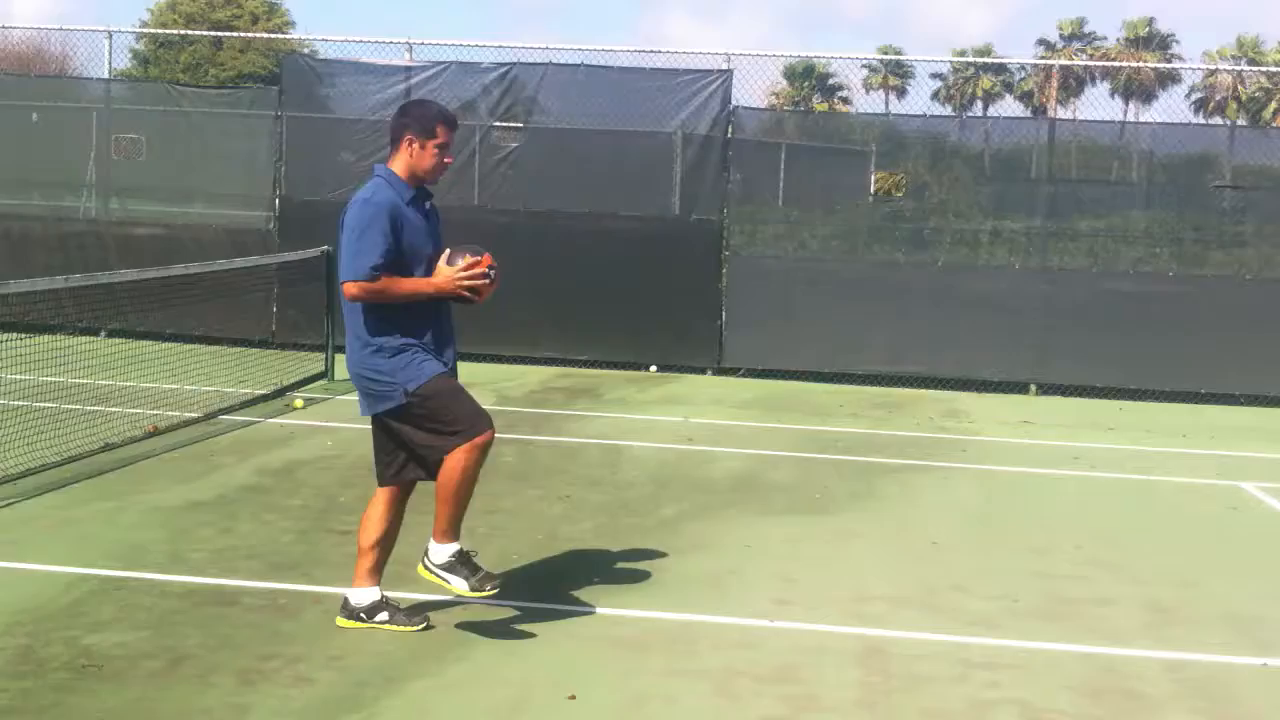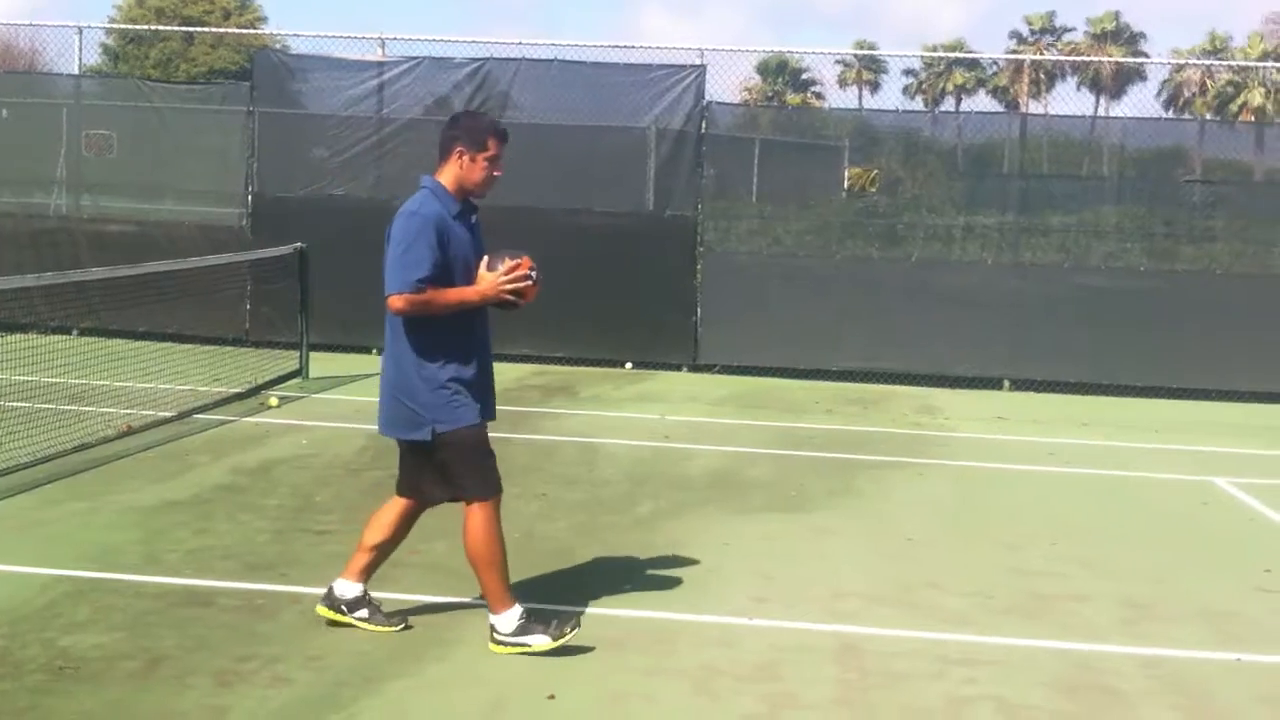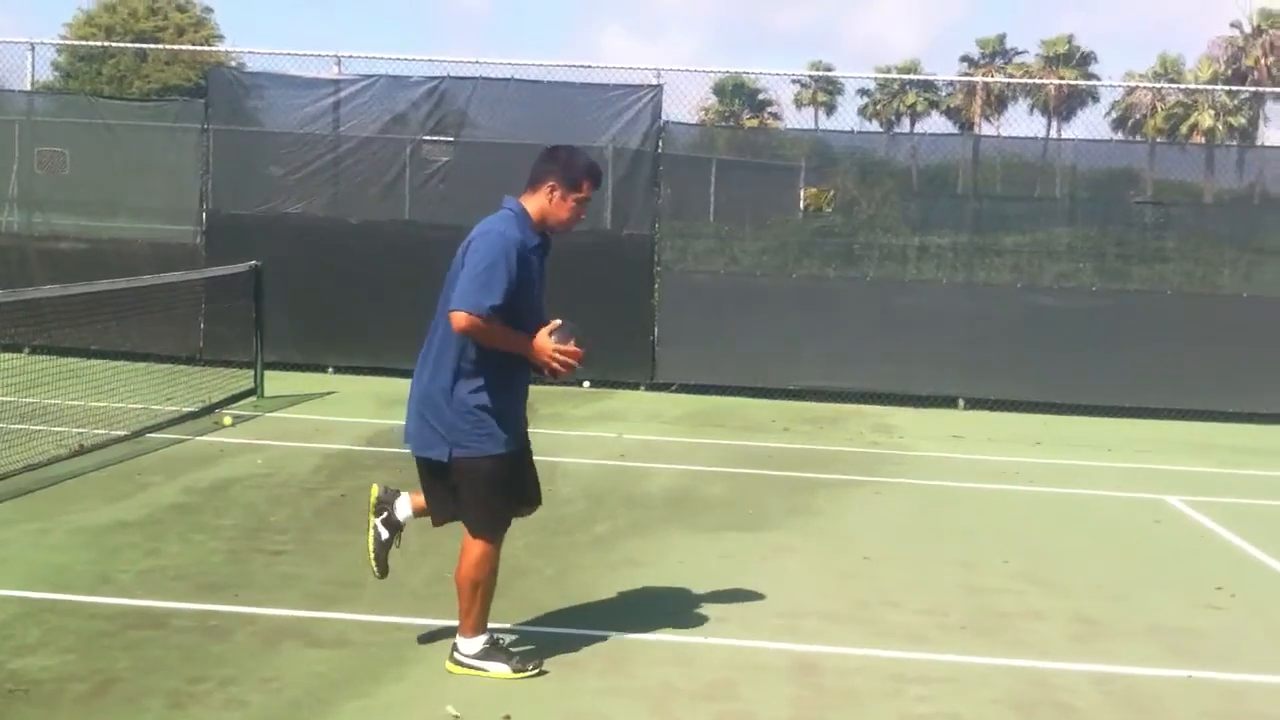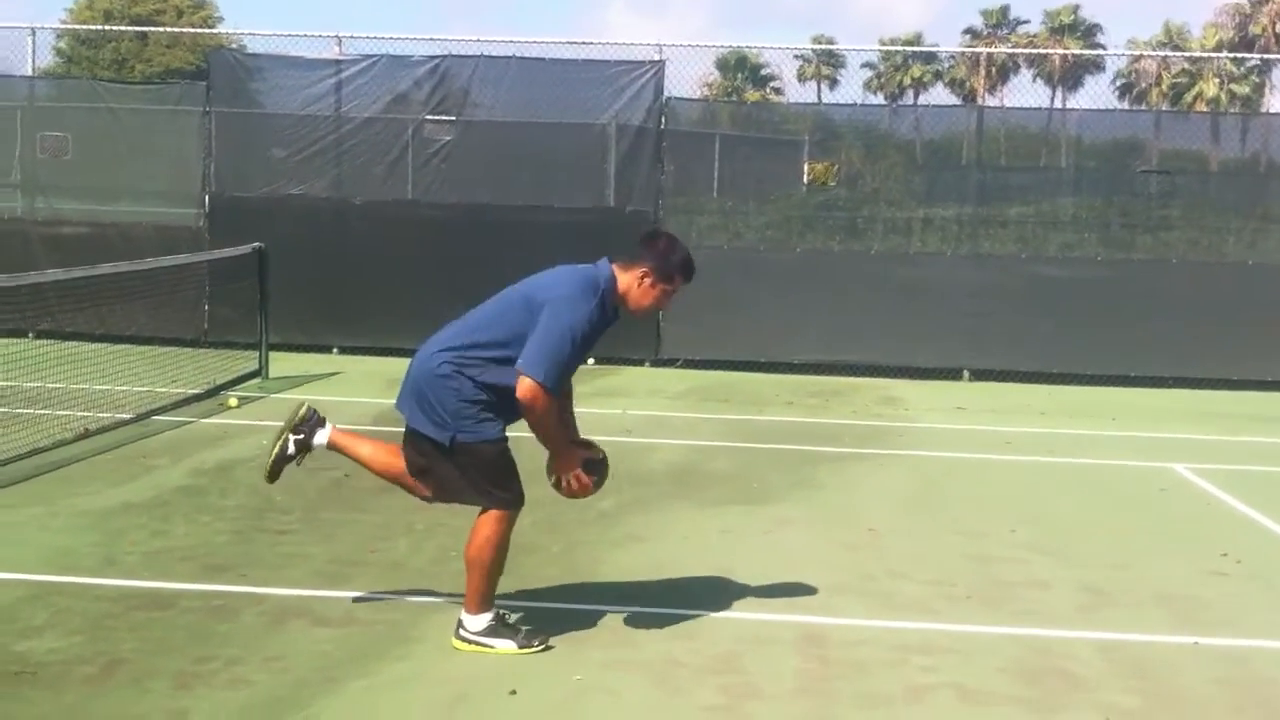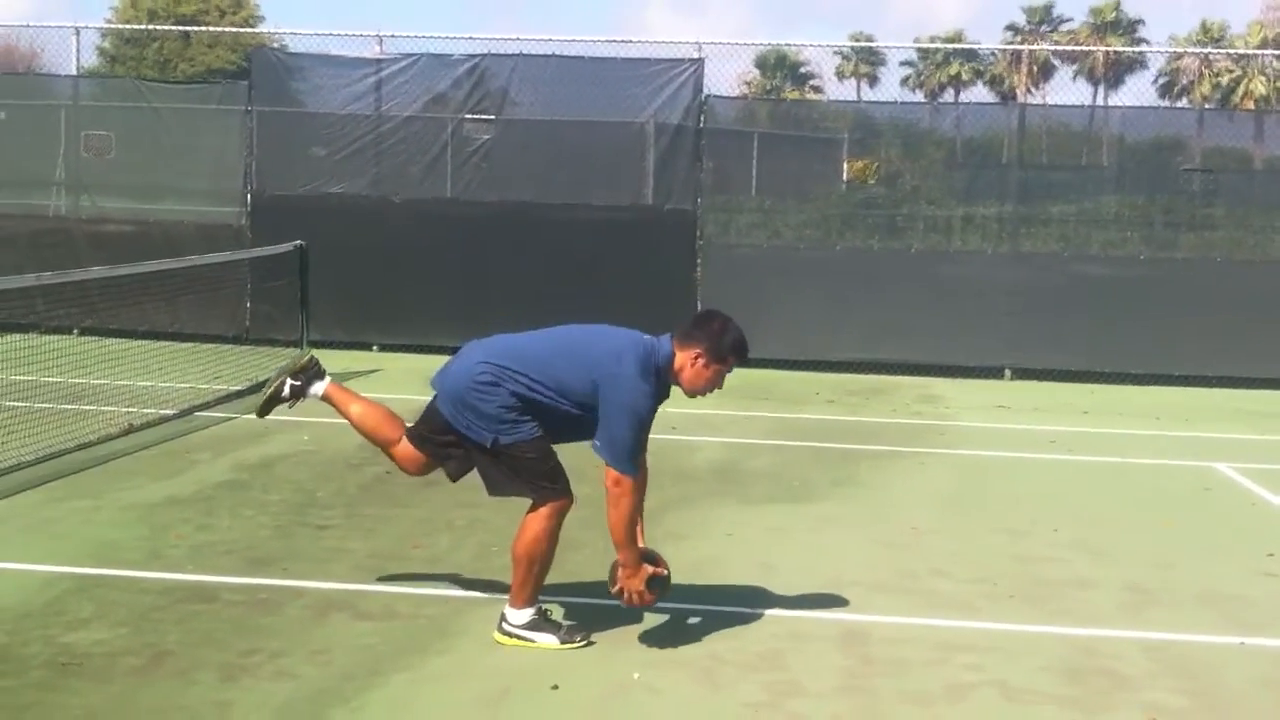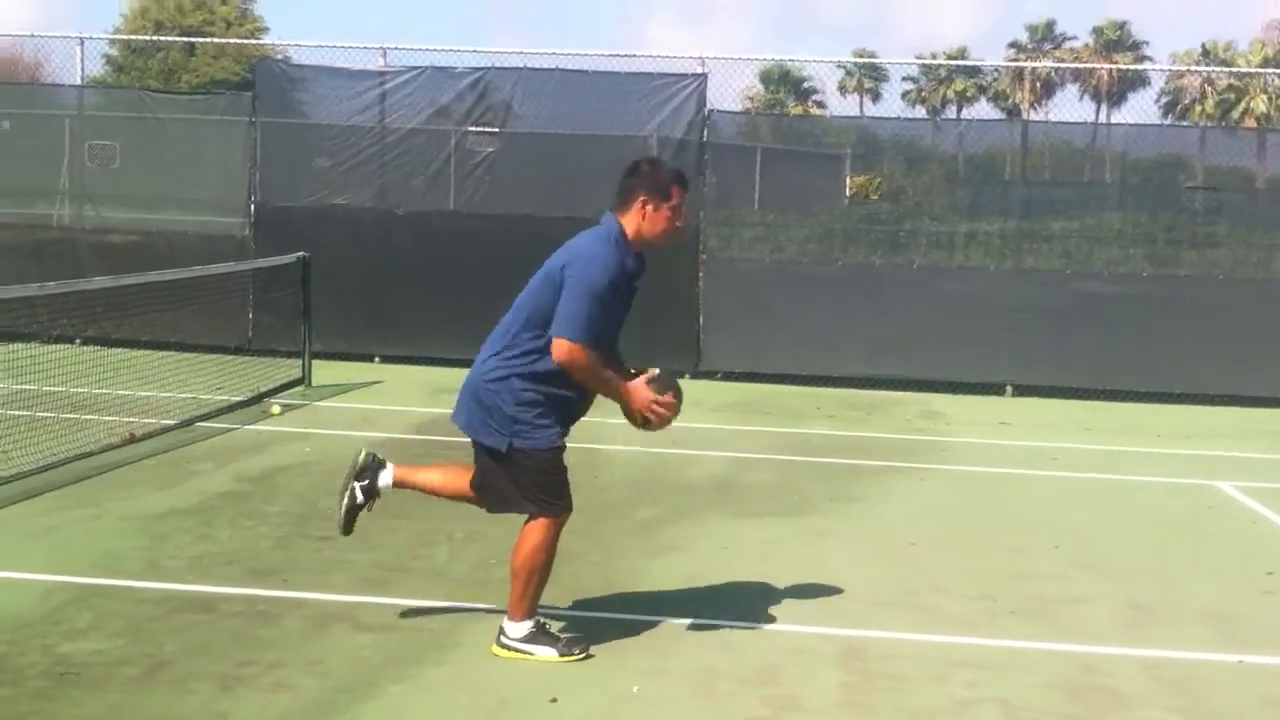
dt=0.7s
person 1, frame 1
left shoulder: (420, 203)
right shoulder: (374, 204)
right elbow: (357, 285)
left wrist: (457, 280)
right wrist: (436, 285)
left hip: (414, 360)
right hip: (392, 361)
left knee: (396, 483)
right knee: (474, 433)
left ankle: (362, 597)
right ankle: (443, 551)
person 1, frame 2
left shoulder: (461, 216)
right shoulder: (422, 217)
right elbow: (402, 299)
left wrist: (497, 288)
right wrist: (480, 292)
left hip: (444, 385)
right hip: (433, 388)
left knee: (414, 493)
right knee: (482, 495)
left ankle: (347, 590)
right ankle: (507, 620)
person 1, frame 3
left shoulder: (526, 239)
right shoulder: (502, 238)
right elbow: (465, 318)
left wrist: (543, 347)
right wrist: (531, 349)
left hip: (488, 404)
right hip: (463, 407)
left knee: (516, 501)
right knee: (487, 526)
left ankle: (397, 507)
right ankle: (470, 647)
person 1, frame 4
left shoulder: (592, 291)
right shoulder: (577, 303)
left elbow: (556, 376)
right elbow: (529, 391)
left wrist: (570, 443)
right wrist: (563, 459)
left hip: (444, 379)
right hip: (454, 388)
left knee: (423, 481)
right knee: (501, 502)
left ankle: (318, 433)
right ankle: (476, 623)
person 1, frame 5
left shoulder: (646, 359)
right shoulder: (633, 383)
left elbow: (634, 464)
right elbow: (620, 484)
left wrist: (639, 541)
right wrist: (630, 566)
left hip: (473, 376)
right hip: (487, 393)
left knee: (410, 453)
right knee: (552, 499)
left ankle: (315, 384)
right ankle: (520, 618)
person 1, frame 6
left shoulder: (619, 255)
right shoulder: (599, 260)
left elbow: (597, 341)
right elbow: (568, 352)
left wrist: (630, 383)
right wrist: (627, 395)
left hip: (506, 389)
right hip: (512, 398)
left knee: (485, 488)
right knee: (550, 510)
left ankle: (382, 475)
right ankle: (518, 630)
